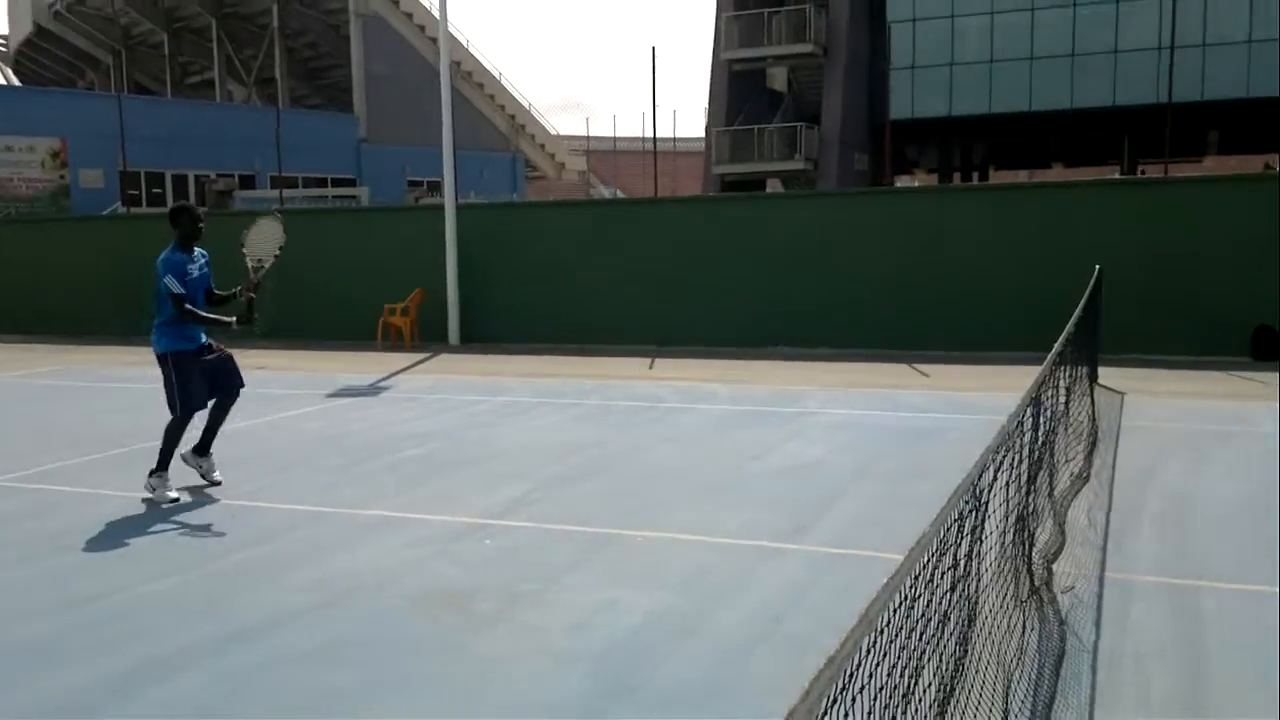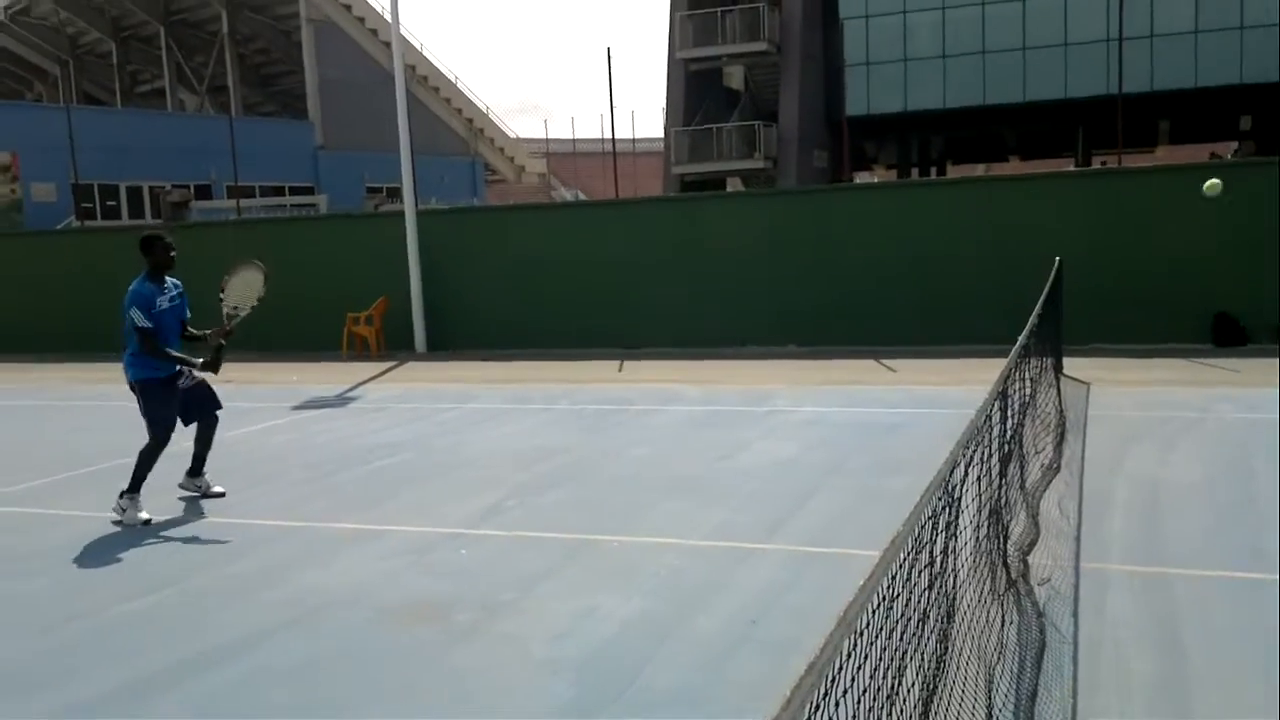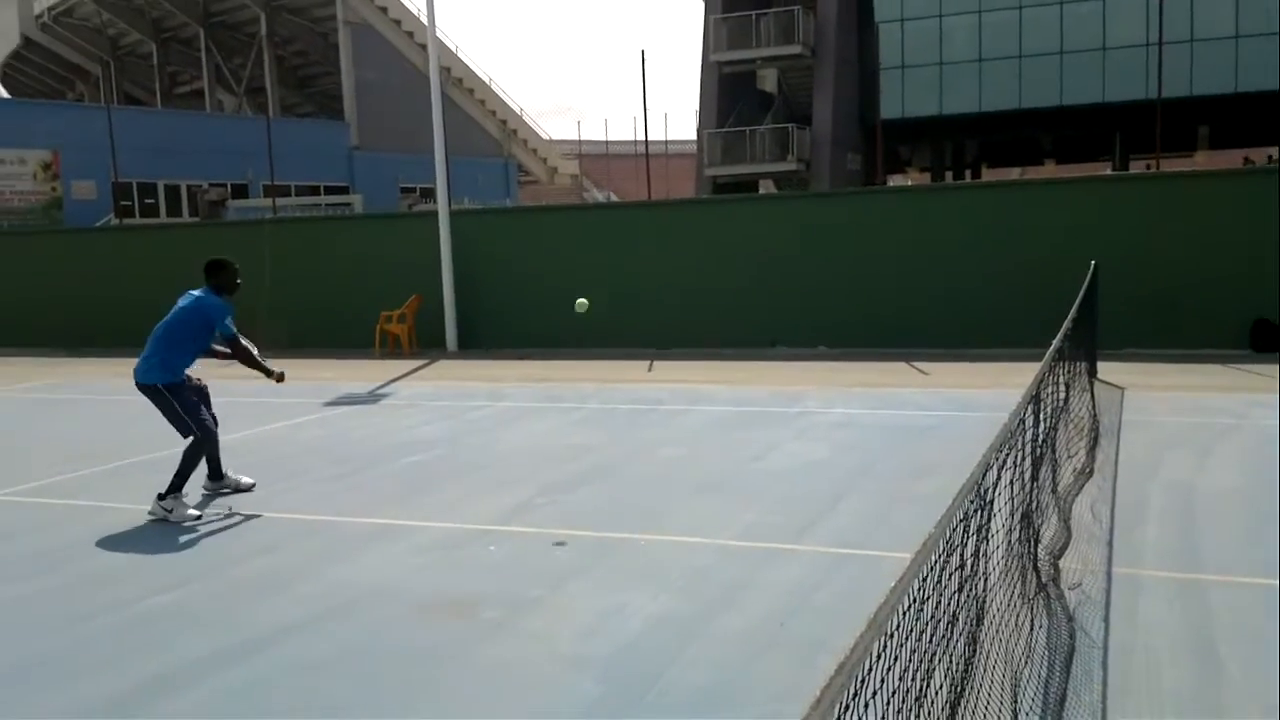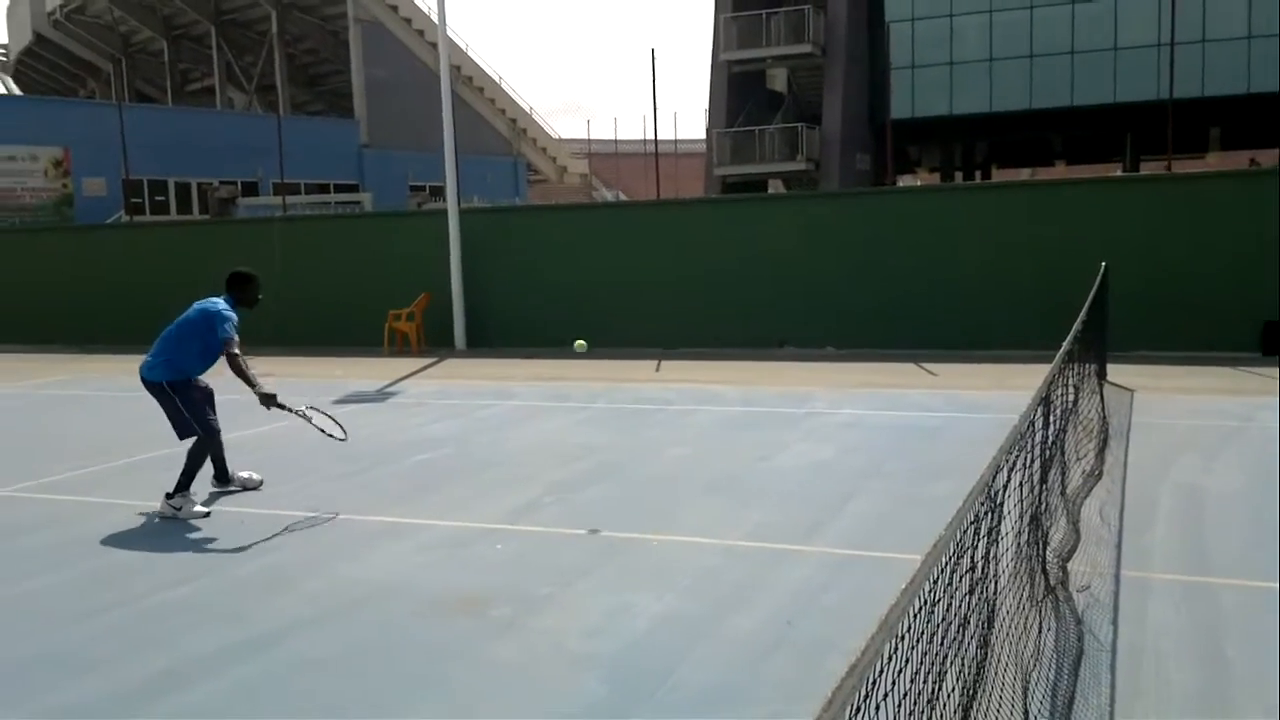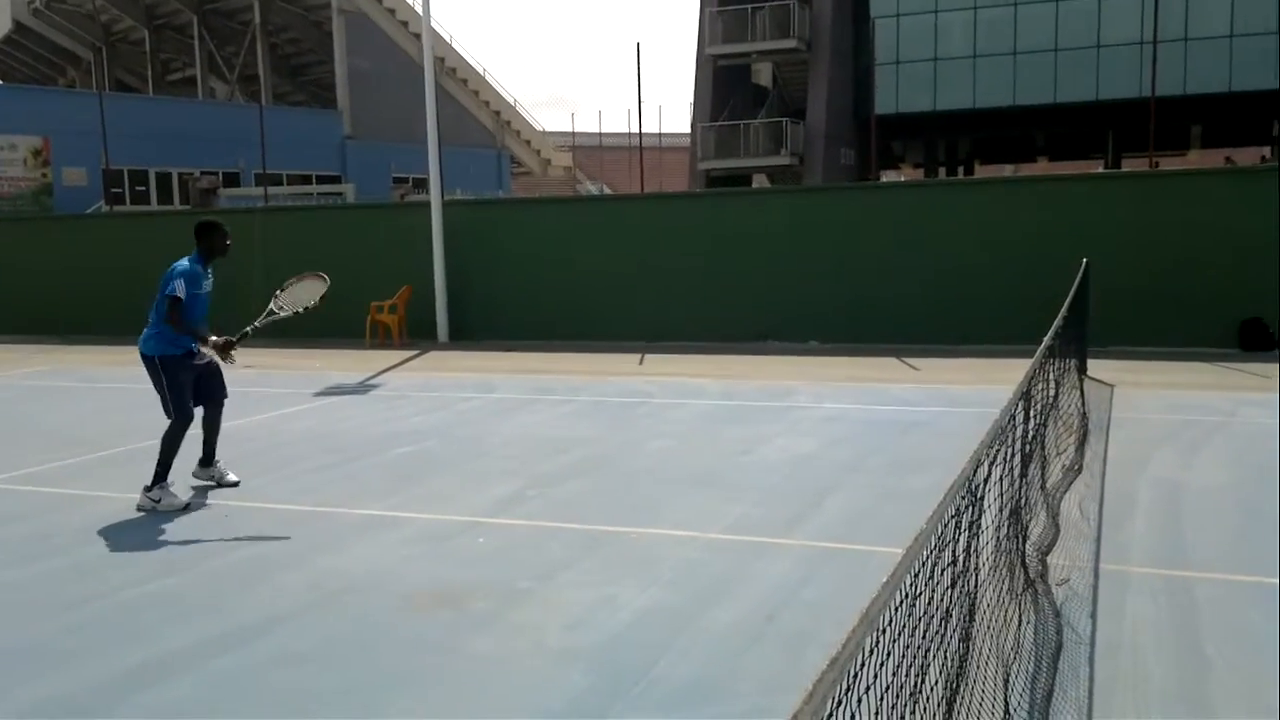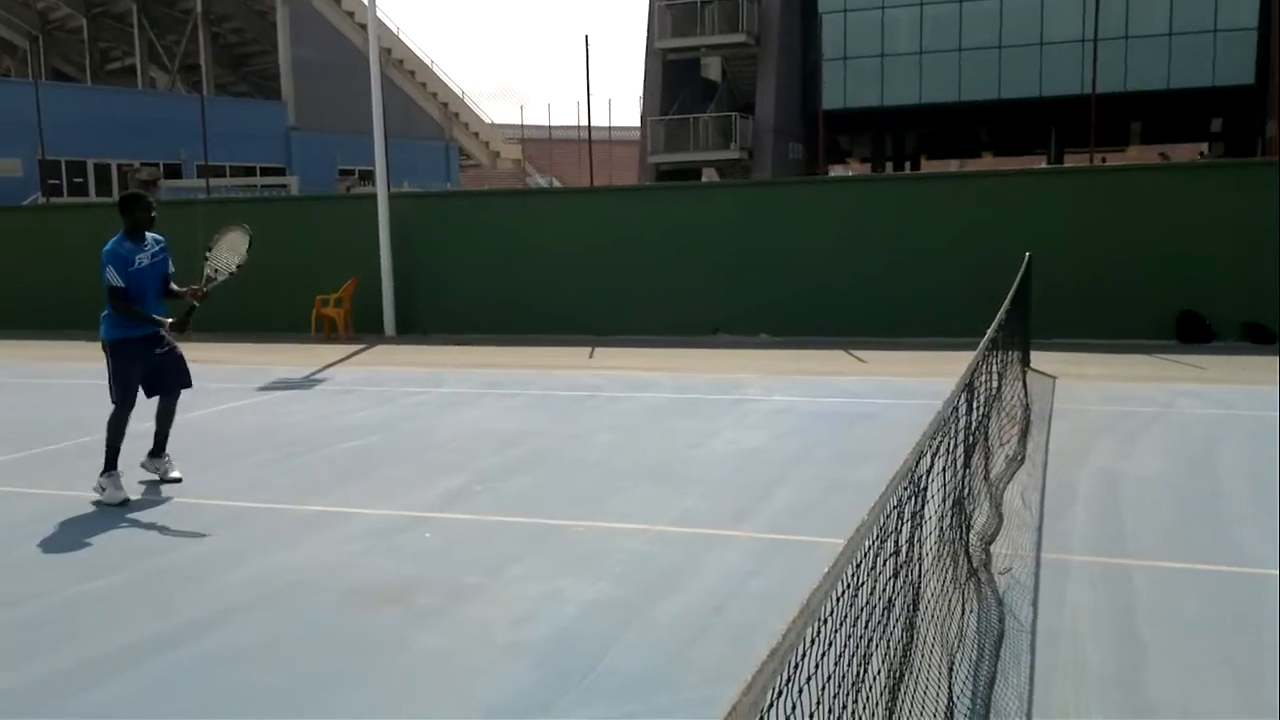
dt=0.3s
person 1, frame 1
left shoulder: (202, 256)
right shoulder: (170, 262)
left elbow: (209, 298)
right elbow: (183, 311)
left wrist: (237, 293)
right wrist: (231, 322)
left hip: (200, 341)
right hip: (174, 347)
left knee: (231, 390)
right knee: (185, 411)
left ankle: (200, 454)
right ankle: (158, 476)
person 1, frame 2
left shoulder: (176, 287)
right shoulder: (140, 295)
right elbow: (150, 346)
left wrist: (209, 336)
right wrist: (196, 364)
left hip: (174, 371)
right hip: (148, 375)
left knee: (209, 417)
right knee: (161, 435)
left ankle: (194, 477)
right ankle: (128, 497)
person 1, frame 3
left shoulder: (199, 298)
right shoulder: (216, 305)
right elbow: (240, 350)
left wrist: (237, 353)
right wrist: (270, 372)
left hip: (168, 373)
right hip: (158, 378)
left knee: (207, 421)
right knee: (205, 432)
left ankle: (216, 477)
right ankle: (168, 499)
person 1, frame 4
left shoulder: (215, 306)
right shoulder: (224, 314)
right elbow: (234, 356)
right wrist: (258, 390)
left hip: (178, 372)
right hip: (164, 376)
left knee: (209, 416)
right knee: (208, 432)
left ankle: (223, 477)
right ankle: (176, 498)
person 1, frame 5
left shoulder: (204, 270)
right shoulder: (186, 271)
right elbow: (172, 315)
left wrist: (212, 344)
right wrist: (210, 340)
left hip: (186, 349)
right hip: (163, 352)
left knee: (215, 401)
right knee: (183, 416)
left ankle: (207, 465)
right ankle: (154, 489)
person 1, frame 6
left shoulder: (158, 244)
right shoulder: (114, 253)
left elbow: (165, 286)
right elbow: (118, 304)
left wrist: (183, 293)
right wrist: (162, 322)
left hip: (155, 334)
right hip: (122, 337)
left knee: (172, 392)
right knee: (125, 404)
left ankle: (157, 457)
right ankle: (109, 475)
